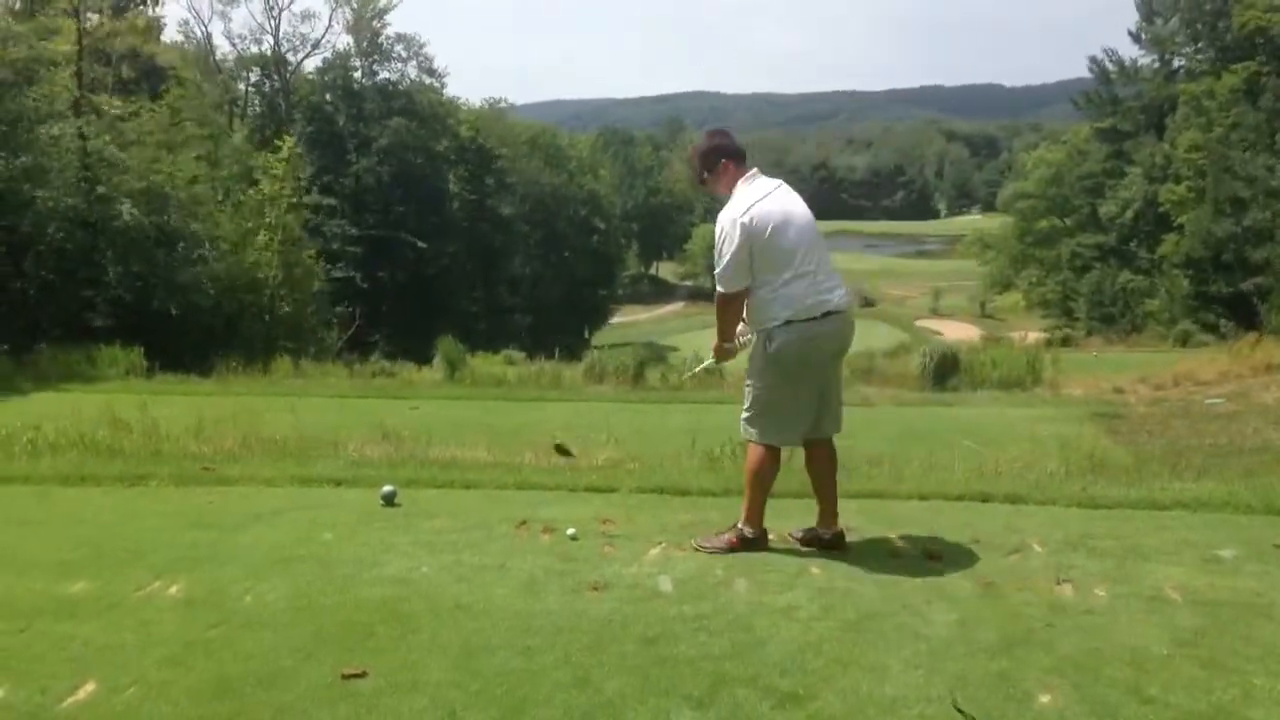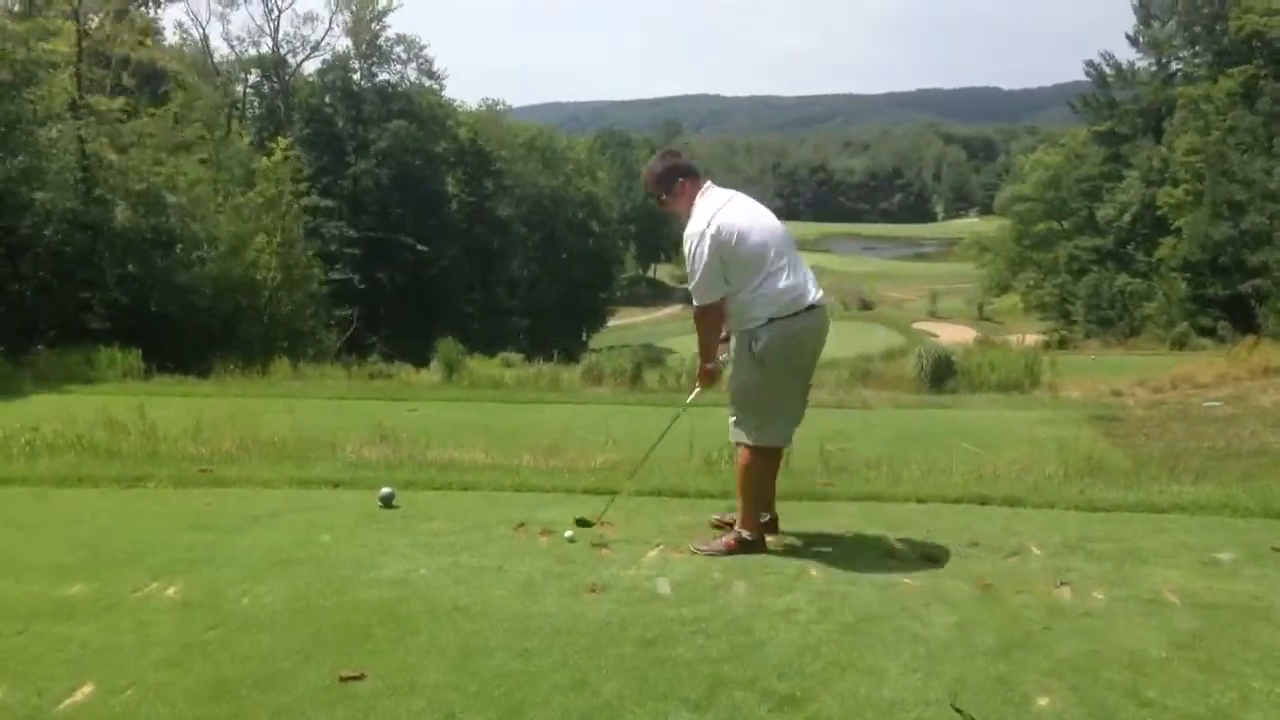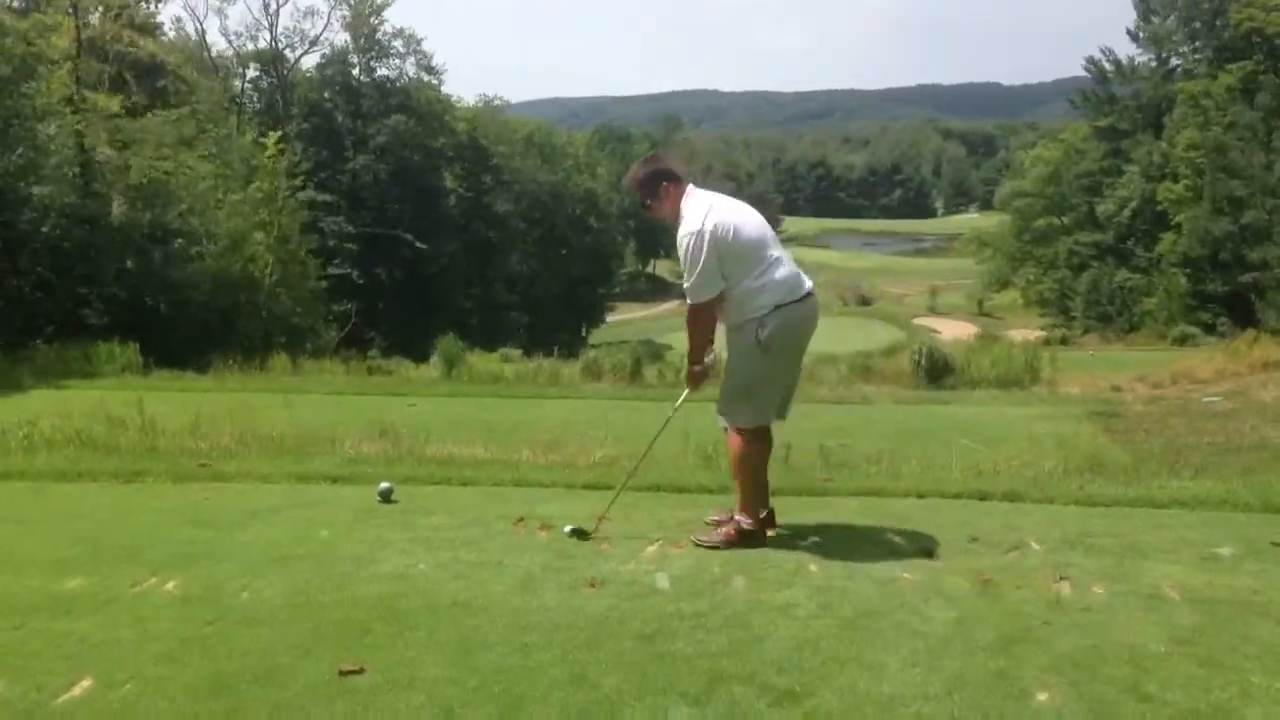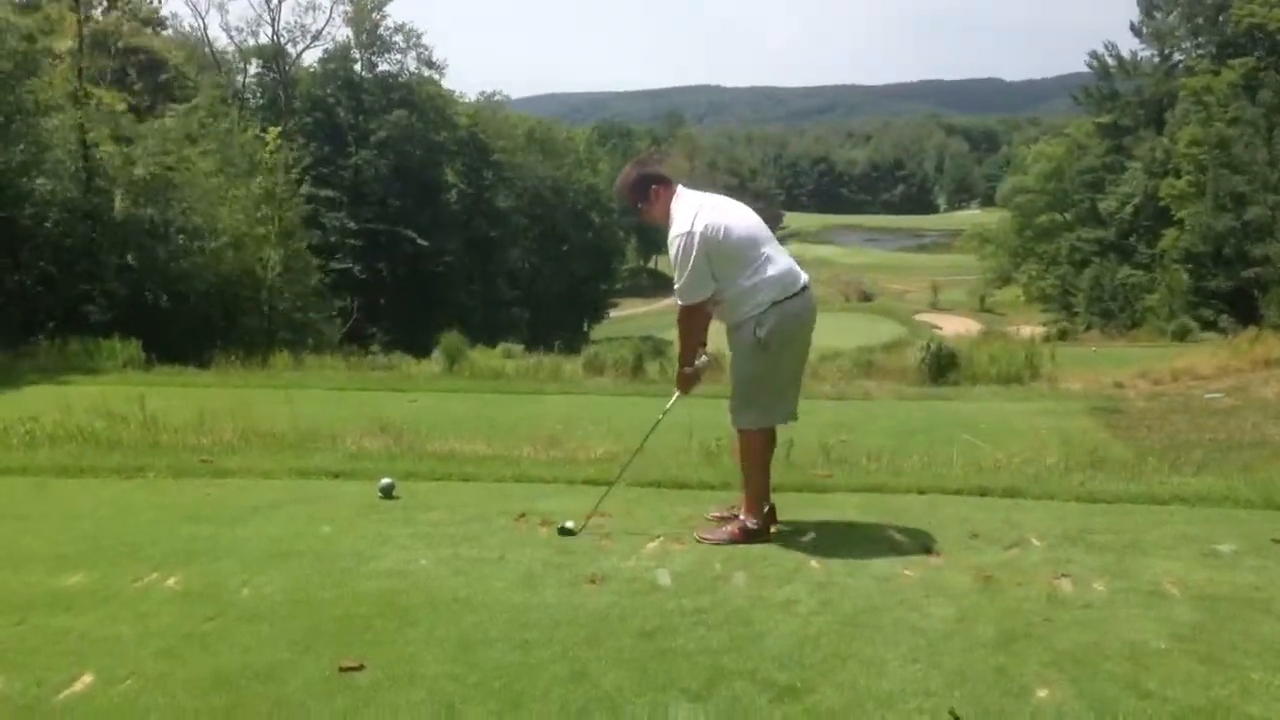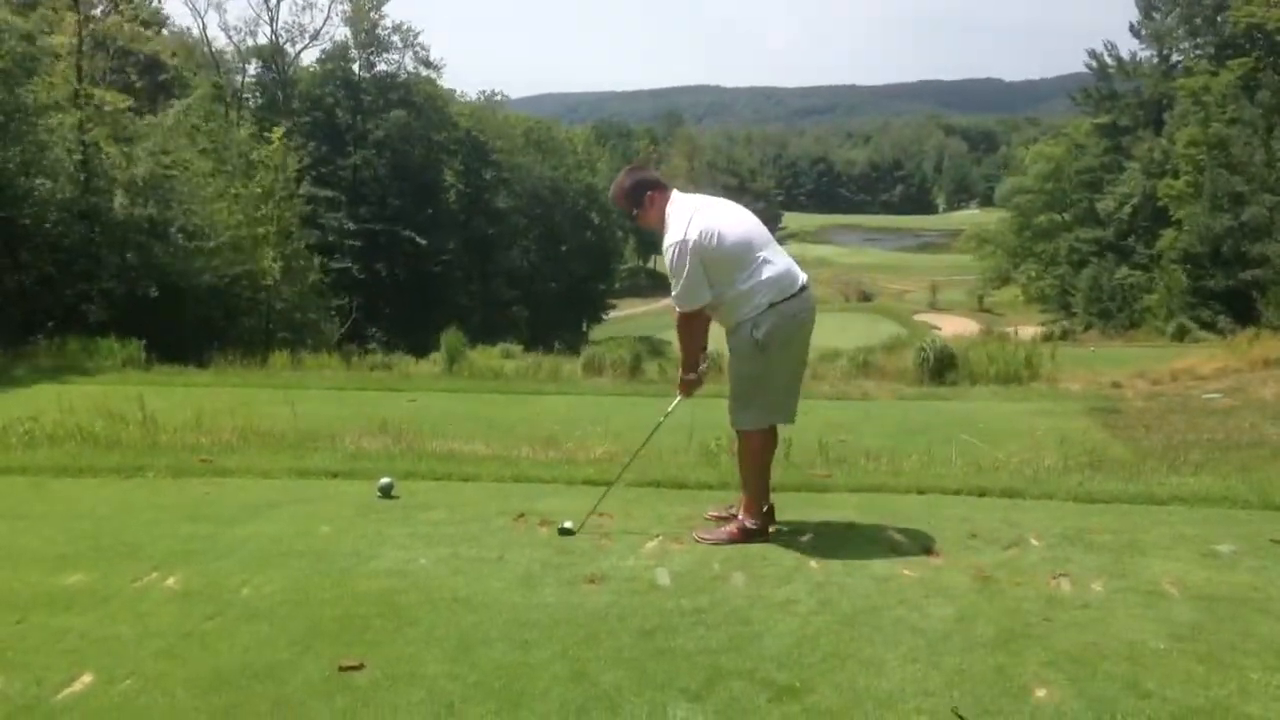
dt=0.3s
person 1, frame 1
left shoulder: (735, 216)
right shoulder: (779, 191)
left elbow: (730, 293)
left wrist: (724, 342)
right wrist: (749, 316)
left hip: (792, 330)
right hip: (834, 319)
left knee: (764, 432)
right knee: (814, 430)
left ankle: (750, 529)
right ankle: (828, 525)
person 1, frame 2
left shoulder: (701, 228)
right shoulder: (735, 201)
left elbow: (707, 306)
left wrist: (707, 361)
right wrist: (724, 338)
left hip: (775, 328)
right hip: (808, 316)
left knee: (752, 431)
right knee: (769, 424)
left ankle: (747, 531)
right ankle: (762, 512)
person 1, frame 3
left shoulder: (694, 228)
right shoulder: (711, 204)
left elbow: (701, 305)
left wrist: (695, 362)
right wrist: (706, 344)
left hip: (772, 318)
right hip: (791, 308)
left knee: (740, 417)
right knee: (754, 414)
left ankle: (748, 521)
right ankle: (757, 507)
person 1, frame 4
left shoulder: (685, 230)
right shoulder: (702, 204)
left elbow: (691, 307)
left wrist: (685, 364)
right wrist: (700, 345)
left hip: (770, 315)
right hip: (790, 303)
left knee: (751, 418)
right knee: (756, 414)
left ankle: (753, 520)
right ankle: (758, 504)
person 1, frame 5
left shoulder: (679, 237)
right shoulder: (699, 206)
left elbow: (689, 313)
left wrist: (688, 370)
right wrist: (700, 352)
left hip: (769, 315)
right hip: (792, 302)
left knee: (751, 418)
right knee: (760, 413)
left ankle: (751, 519)
right ankle: (756, 503)
